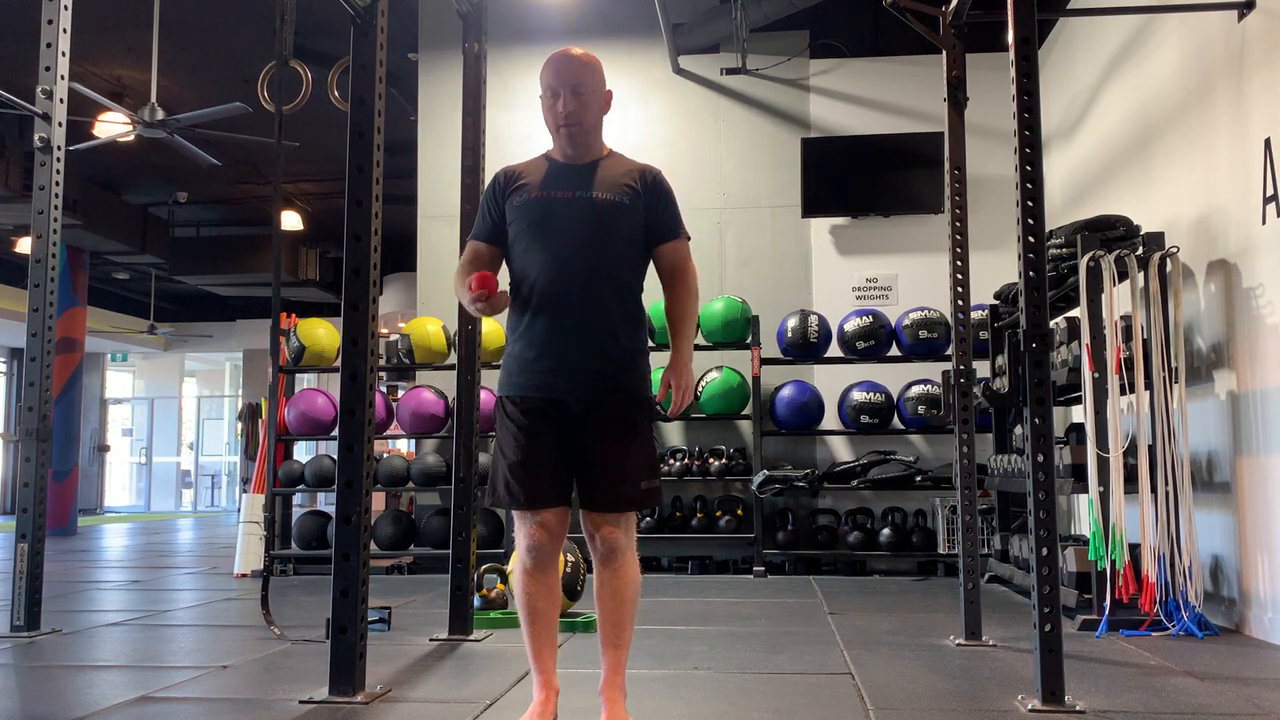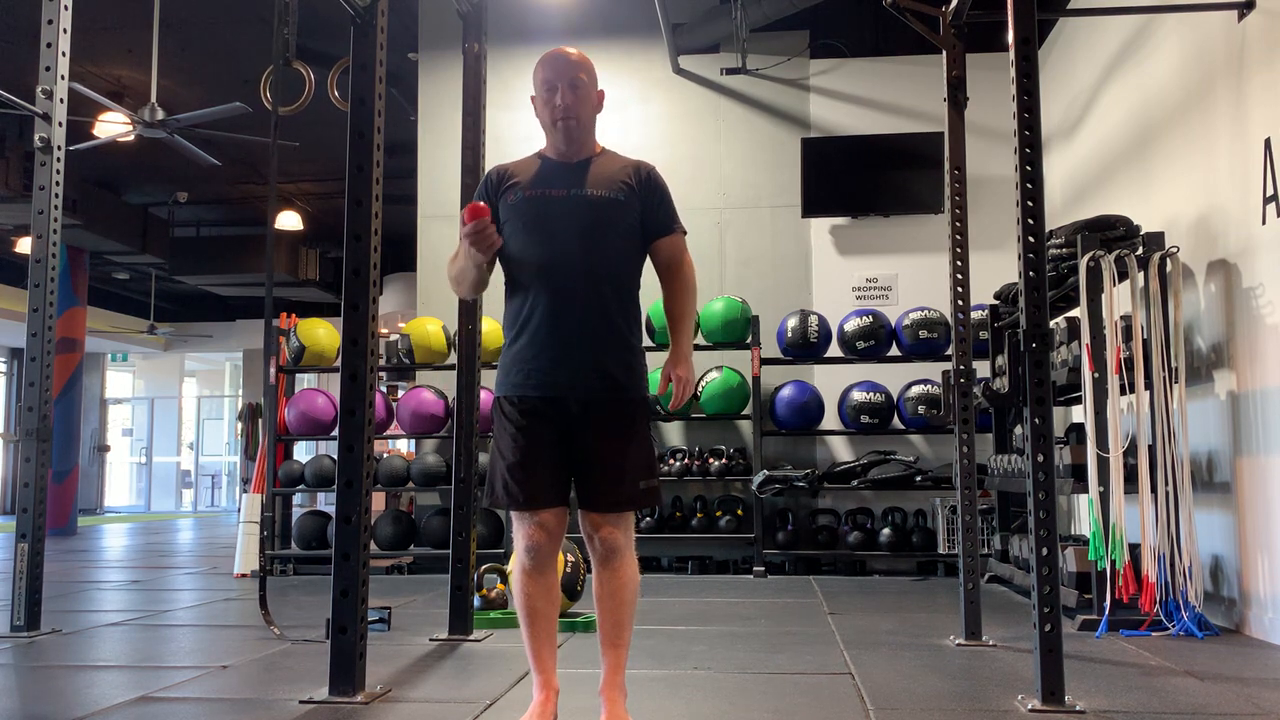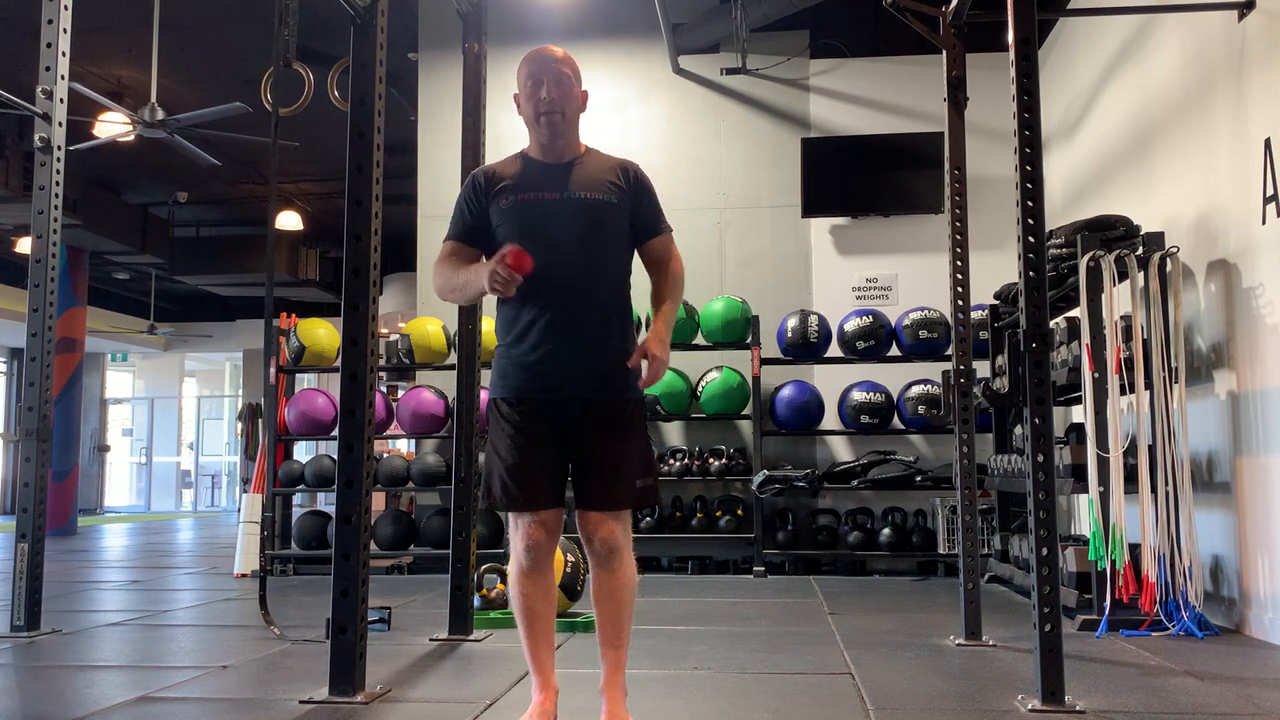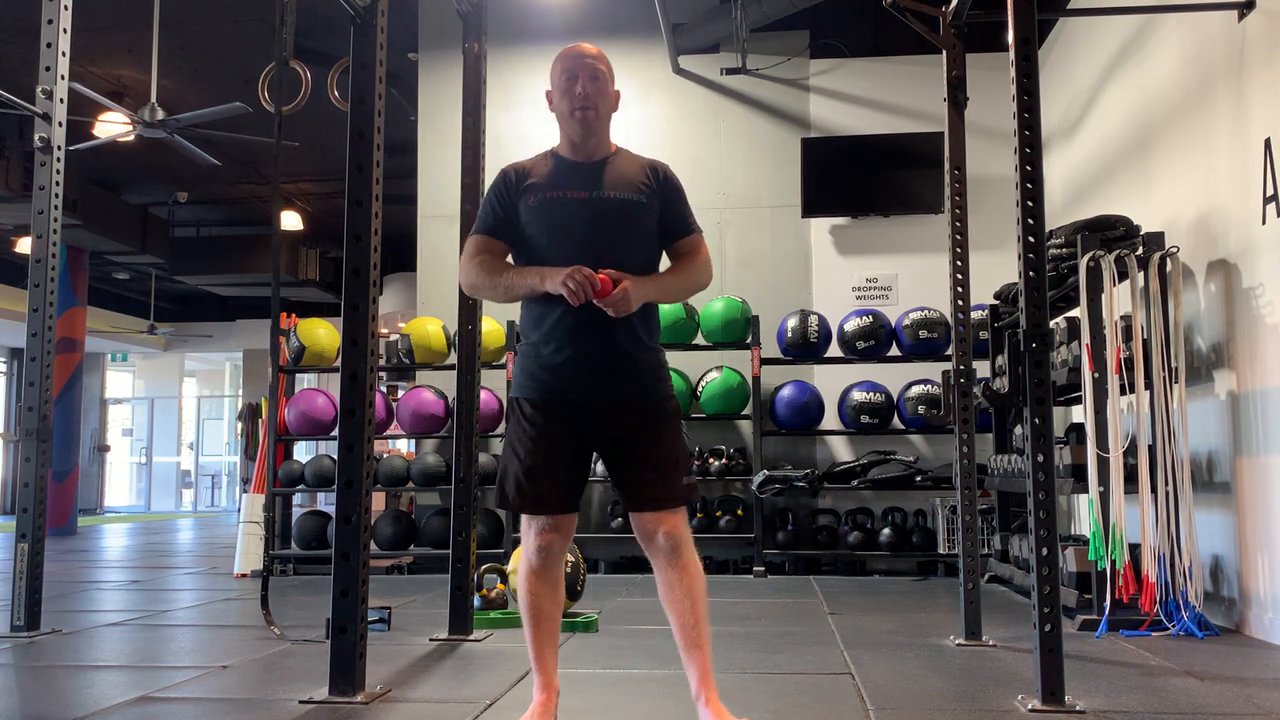
dt=0.5s
person 1, frame 1
left shoulder: (642, 182)
right shoulder: (510, 184)
left elbow: (678, 272)
right elbow: (473, 264)
left wrist: (682, 354)
right wrist: (471, 296)
left hip: (616, 388)
right hip: (530, 388)
left knee: (612, 536)
right knee: (535, 538)
person 1, frame 2
left shoulder: (637, 178)
right shoulder: (504, 181)
left elbow: (676, 266)
right elbow: (461, 279)
left wrist: (682, 349)
right wrist: (475, 255)
left hip: (614, 387)
right hip: (527, 387)
left knee: (611, 536)
right knee: (534, 539)
person 1, frame 3
left shoulder: (623, 177)
right shoulder: (489, 183)
left elbow: (667, 263)
right elbow: (445, 278)
left wrist: (662, 327)
right wrist: (484, 275)
left hip: (609, 387)
right hip: (524, 390)
left knee: (610, 536)
right knee: (531, 539)
person 1, frame 4
left shoulder: (653, 178)
right shoulder: (517, 181)
left elbow: (698, 265)
right elbow: (474, 272)
left wrist: (643, 287)
right wrist: (548, 278)
left hip: (638, 387)
right hip: (546, 389)
left knee: (667, 533)
right knee: (543, 540)
